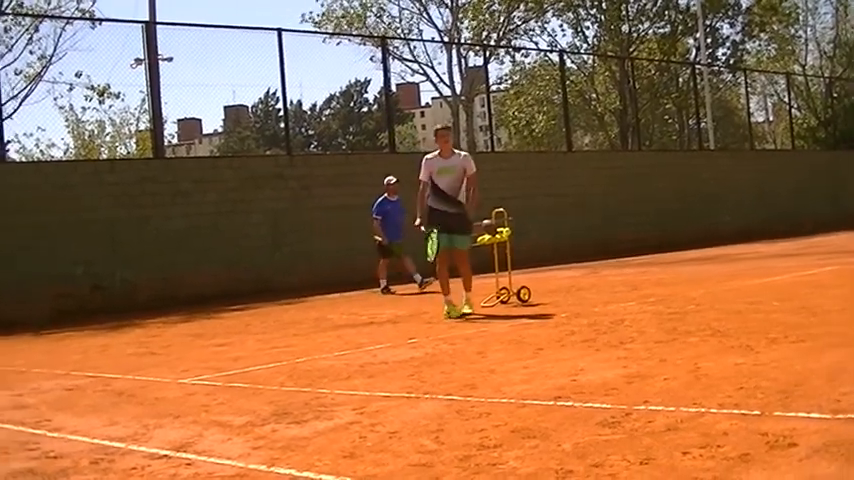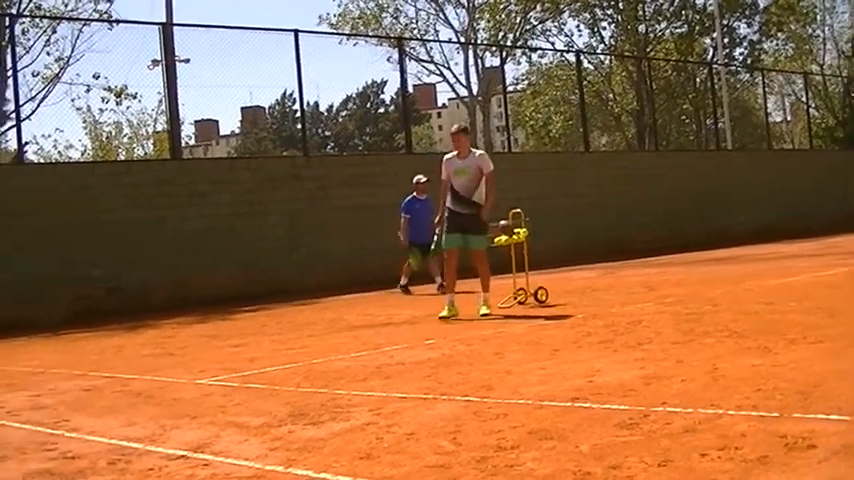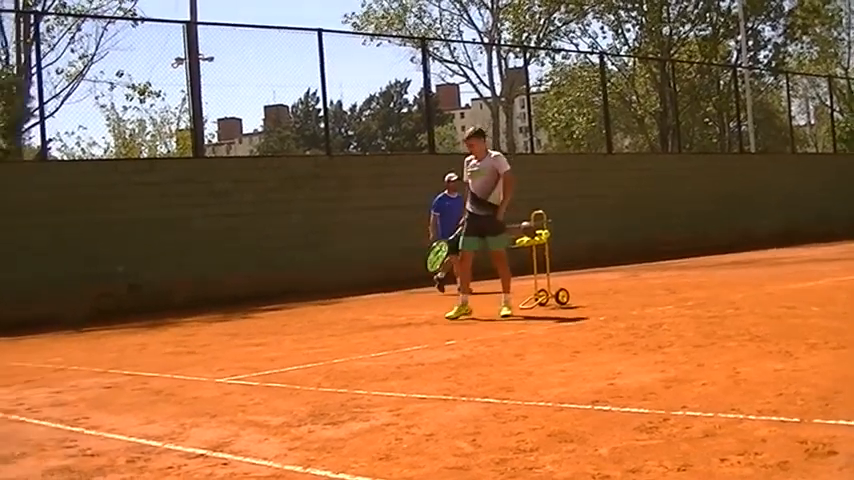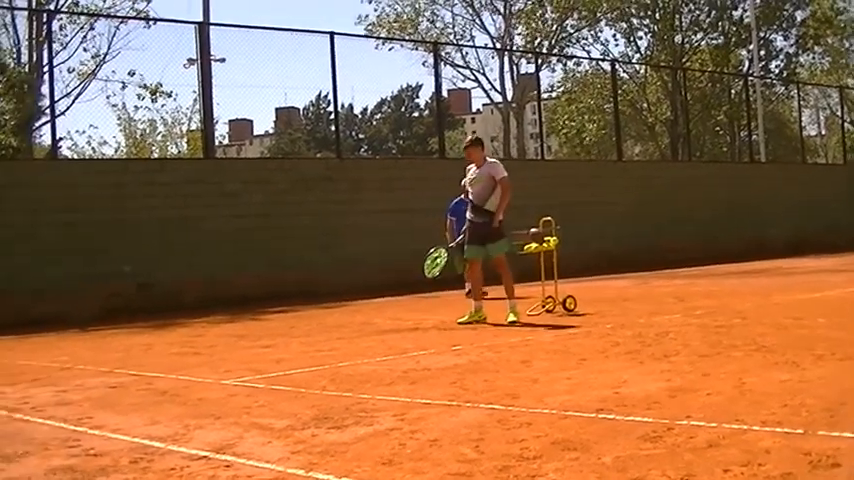
dt=0.2s
person 1, frame 1
left shoulder: (464, 158)
right shoulder: (429, 160)
left elbow: (473, 185)
right elbow: (423, 188)
left wrist: (470, 210)
right wrist: (420, 215)
left hip: (458, 213)
right hip: (437, 214)
left knee: (461, 259)
right knee: (442, 259)
left ankle: (467, 301)
right ankle: (448, 304)
person 1, frame 2
left shoulder: (480, 157)
right shoulder: (448, 160)
left elbow: (491, 183)
left wrist: (485, 209)
right wrist: (441, 213)
left hip: (475, 213)
right hip: (453, 214)
left knee: (480, 259)
right knee: (450, 258)
left ankle: (485, 302)
right ankle: (450, 304)
person 1, frame 3
left shoulder: (496, 158)
right shoulder: (468, 162)
left elbow: (509, 184)
left wrist: (501, 209)
right wrist: (465, 213)
left hip: (492, 215)
right hip: (473, 216)
left knee: (500, 259)
right knee: (464, 259)
left ankle: (506, 303)
right ankle: (463, 304)
person 1, frame 4
left shoulder: (493, 165)
right shoulder: (469, 170)
left elbow: (506, 190)
left wrist: (497, 216)
right wrist: (468, 222)
left hip: (490, 222)
right hip: (473, 224)
left knee: (501, 265)
right knee: (473, 267)
left ankle: (512, 309)
right ankle: (477, 311)
